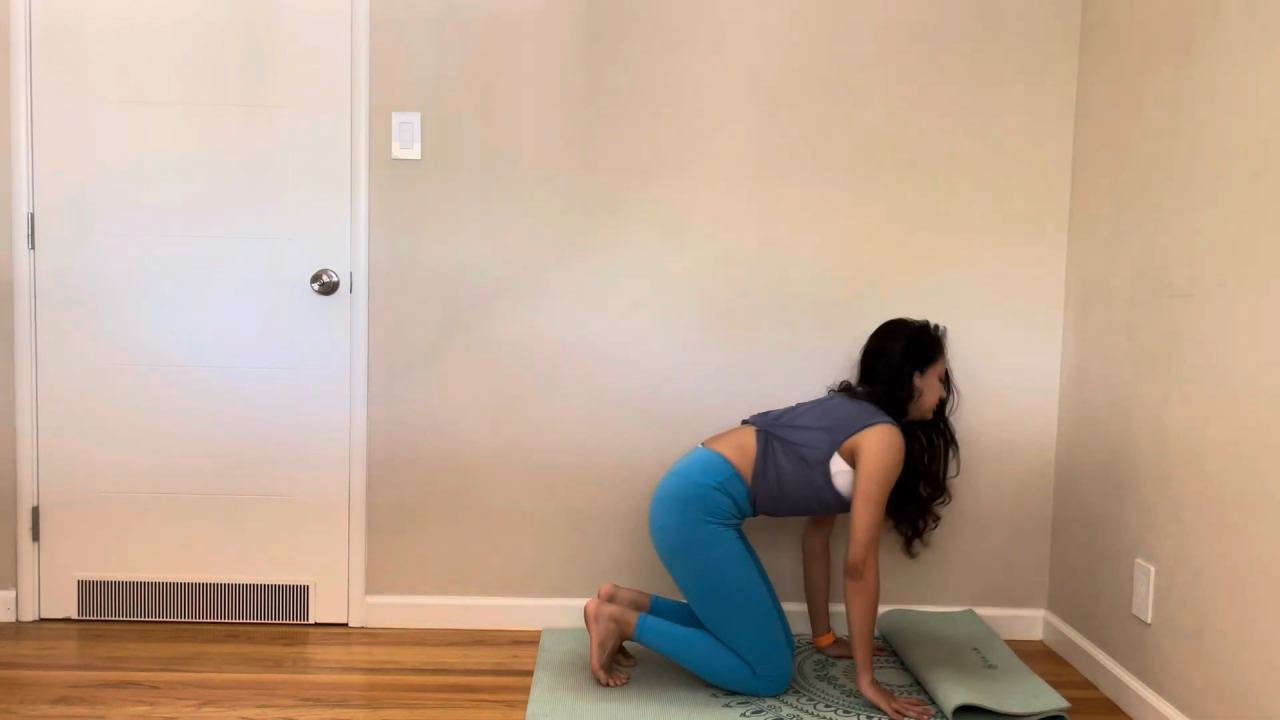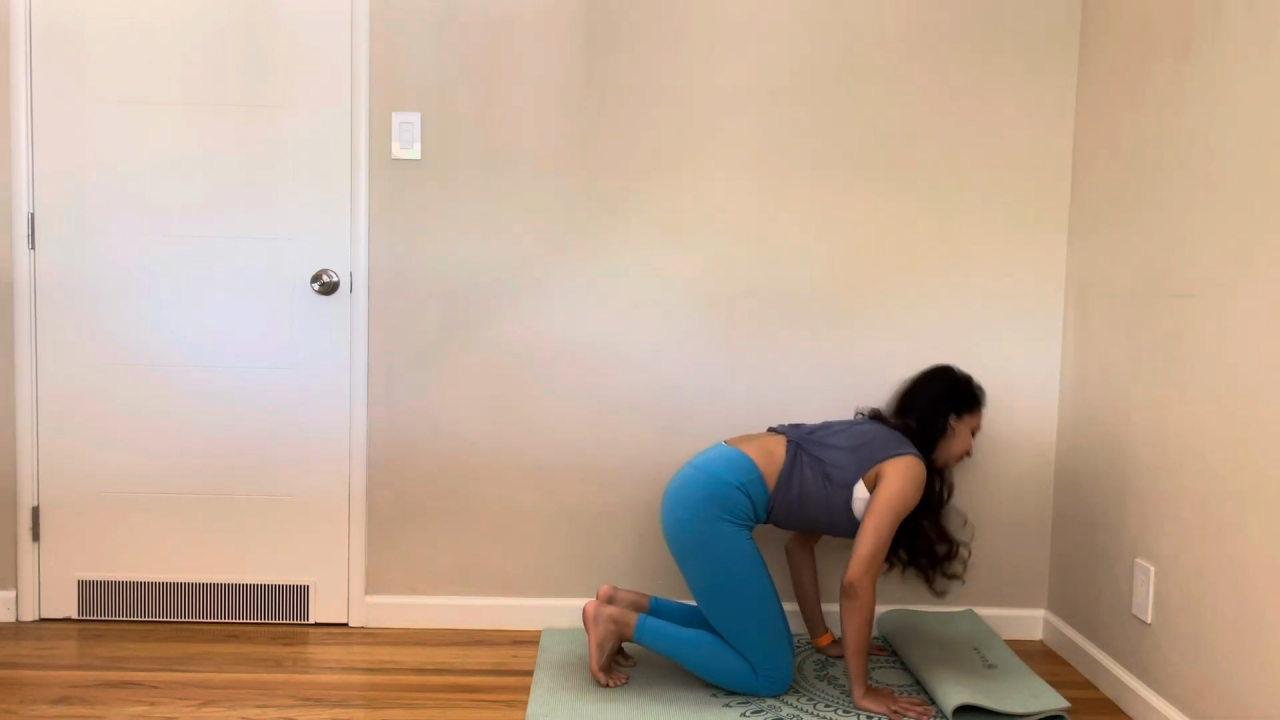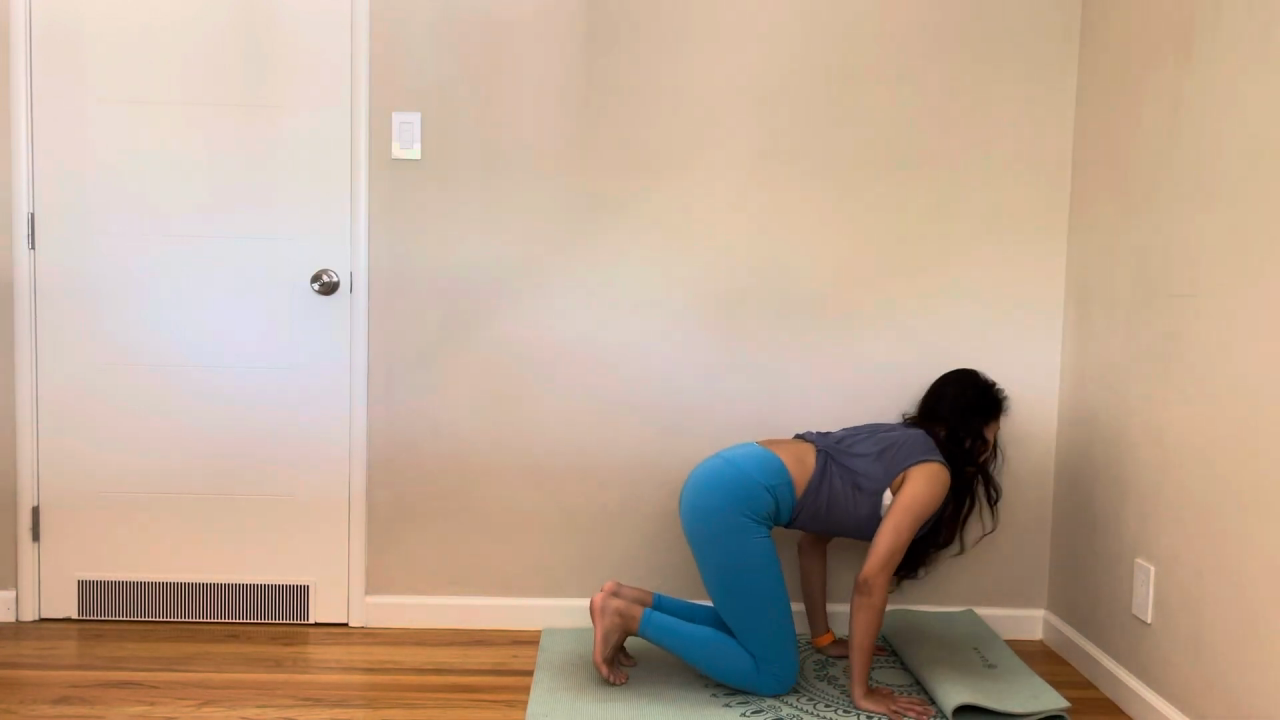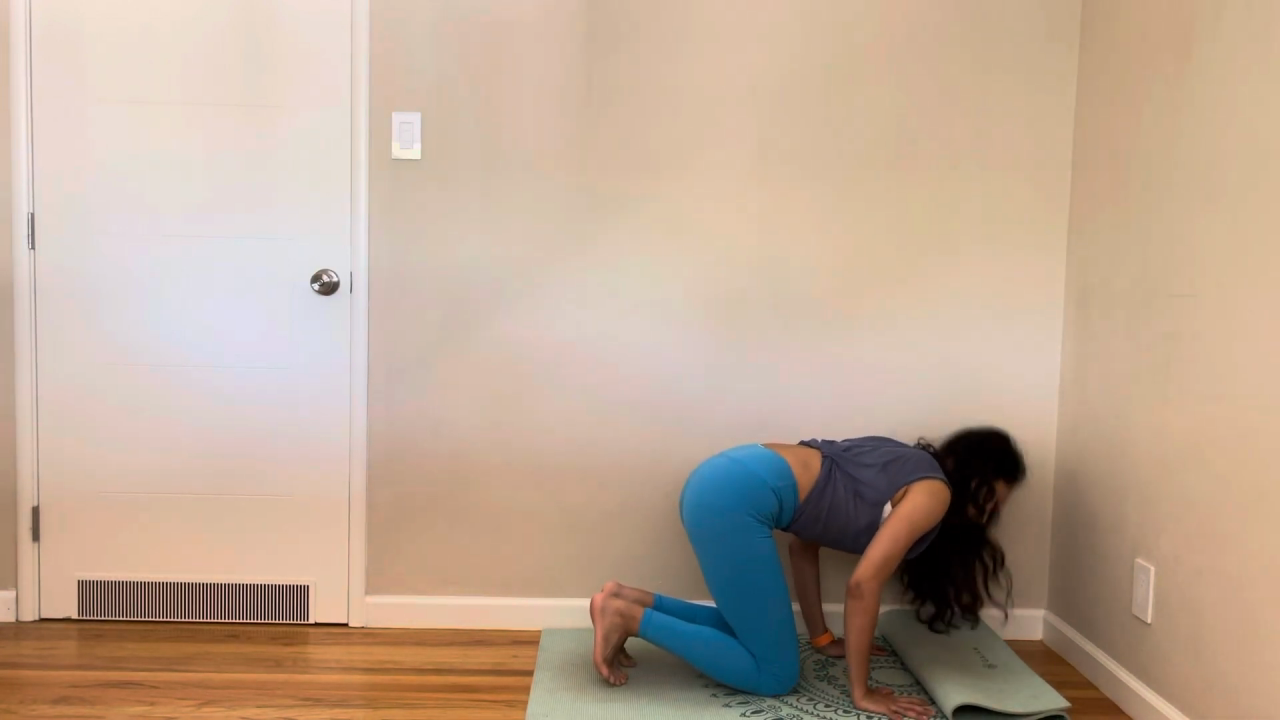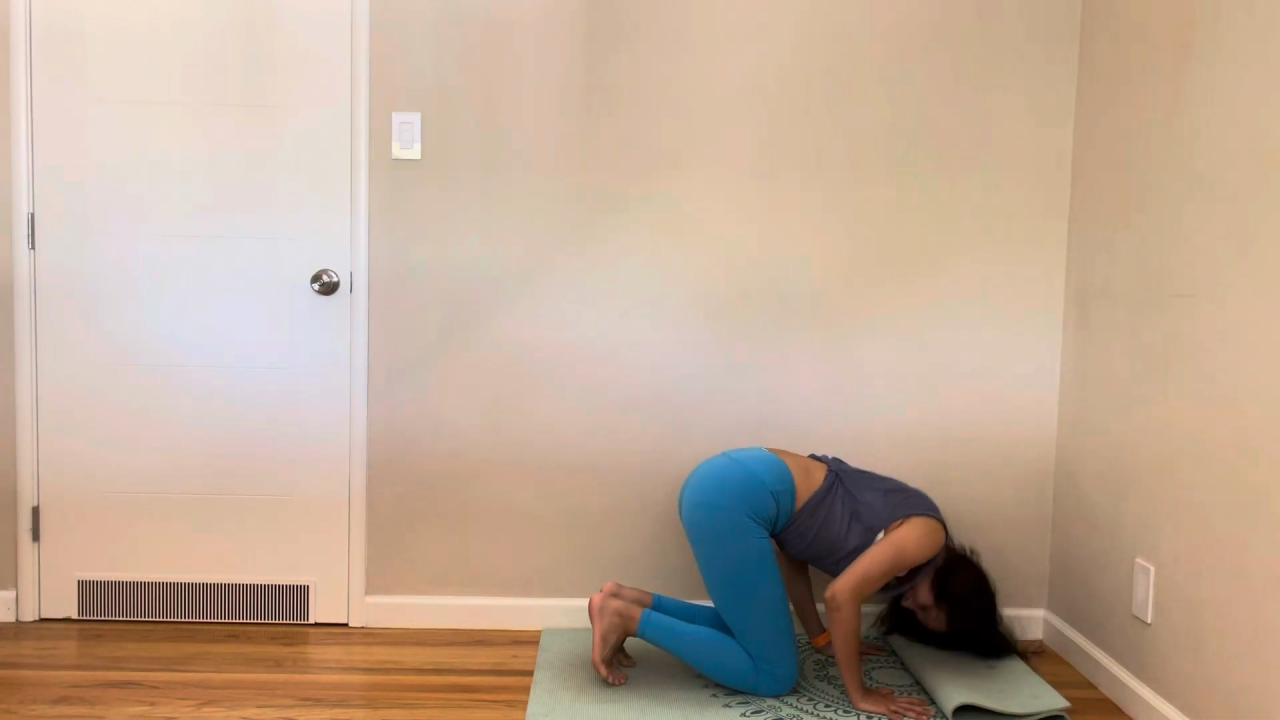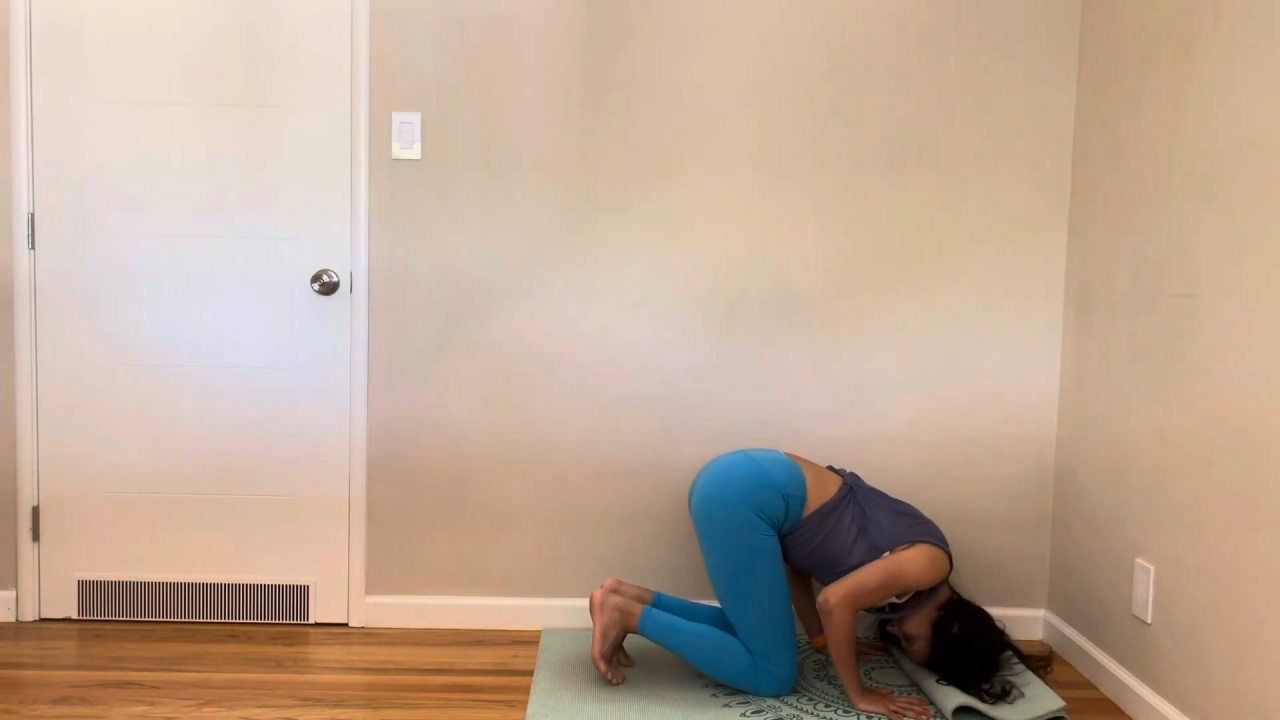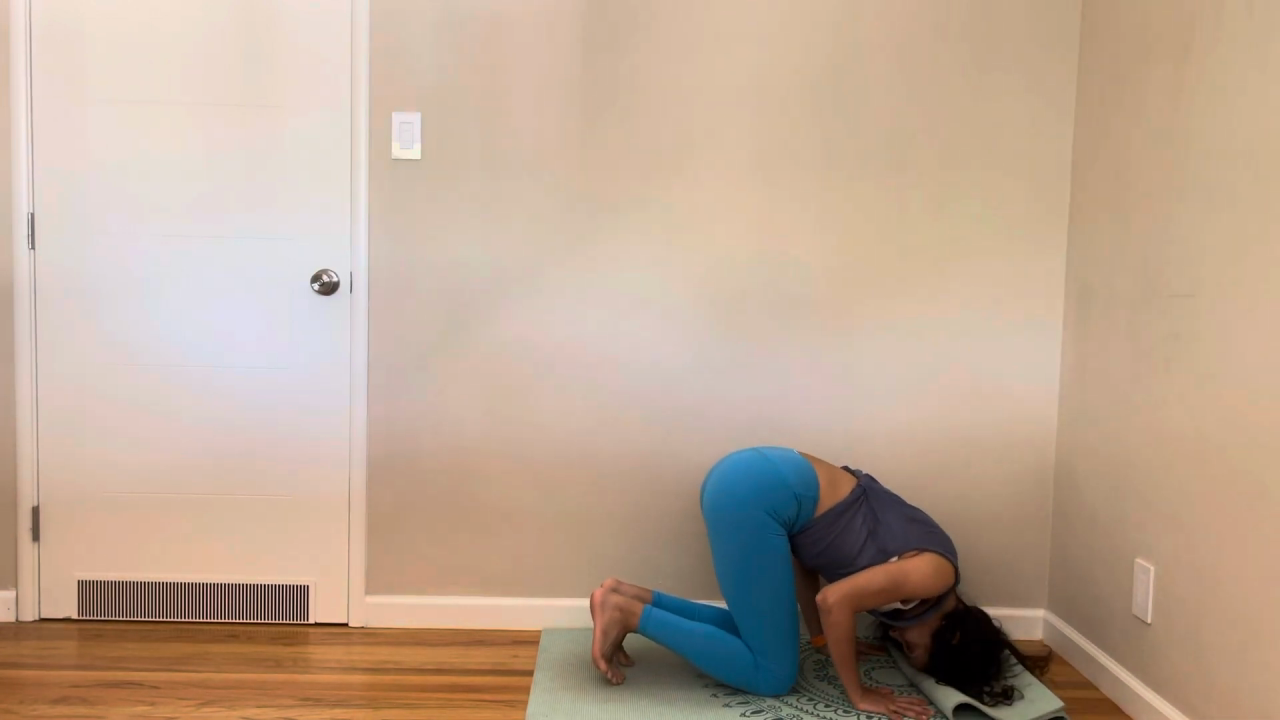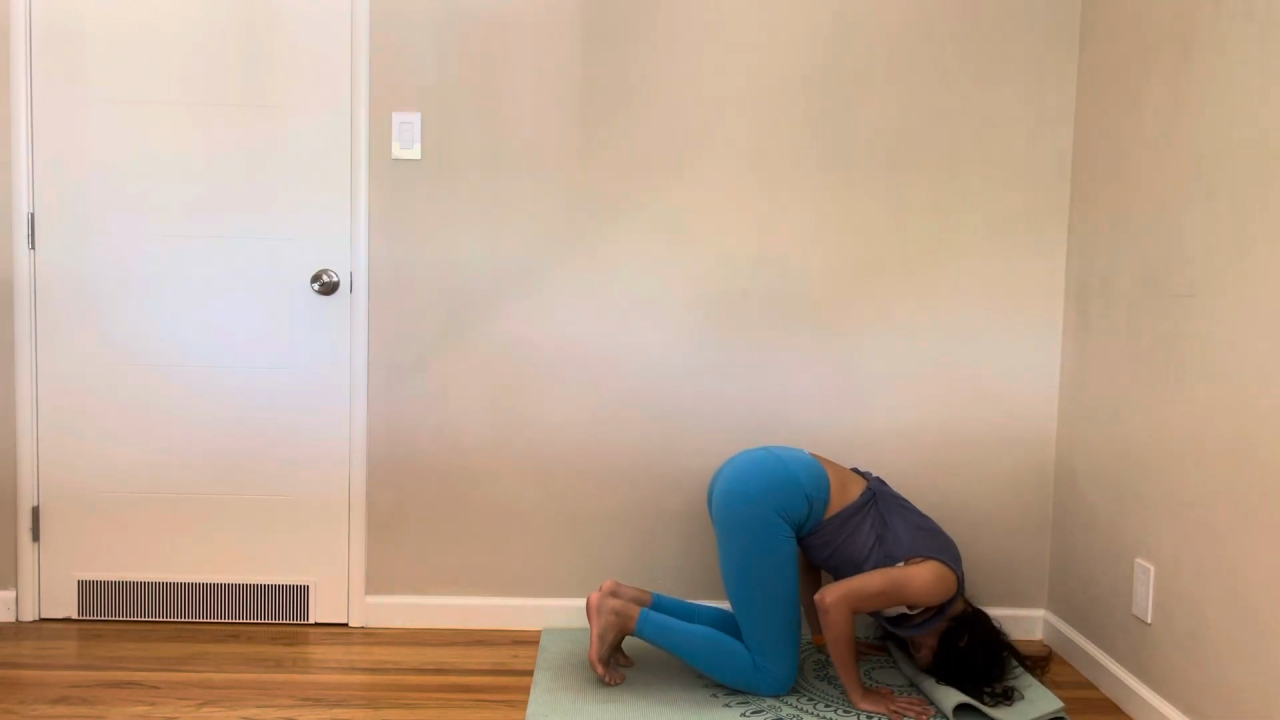
dt=0.3s
person 1, frame 1
left shoulder: (853, 417)
right shoulder: (885, 437)
left elbow: (816, 535)
right elbow: (859, 563)
left wrist: (824, 637)
right wrist: (866, 679)
left hip: (696, 493)
right hip: (698, 505)
left knee: (775, 646)
right knee: (768, 675)
left ankle: (627, 601)
right ankle: (621, 622)
person 1, frame 2
left shoulder: (876, 443)
right shoulder: (908, 467)
left elbow: (799, 545)
right elbow: (857, 581)
left wrist: (823, 638)
left hip: (703, 489)
right hip: (712, 502)
left knee: (753, 642)
right knee: (770, 676)
left ankle: (626, 602)
right ankle: (619, 623)
person 1, frame 3
left shoulder: (899, 445)
right shoulder: (933, 473)
left elbow: (812, 542)
right elbow: (872, 580)
left wrist: (823, 638)
left hip: (719, 481)
right hip: (734, 499)
left knee: (753, 632)
right knee: (773, 675)
left ankle: (630, 599)
right ankle: (626, 617)
person 1, frame 4
left shoulder: (906, 465)
right shoulder: (935, 492)
left elbow: (804, 546)
right elbow: (863, 584)
left wrist: (822, 638)
left hip: (721, 483)
right hip: (736, 500)
left knee: (754, 637)
right knee: (775, 675)
left ankle: (630, 598)
right ankle: (629, 617)
person 1, frame 5
left shoulder: (904, 524)
right shoulder: (927, 537)
left elbow: (789, 554)
right elbow: (841, 597)
left wrist: (821, 638)
left hip: (723, 483)
right hip: (734, 499)
left knee: (753, 634)
right knee: (773, 675)
left ankle: (628, 599)
right ankle: (627, 618)
person 1, frame 6
left shoulder: (907, 549)
right shoulder: (929, 563)
left elbow: (796, 564)
right elbow: (835, 601)
left wrist: (821, 639)
left hip: (735, 481)
right hip: (743, 497)
left knee: (756, 635)
right knee: (771, 675)
left ankle: (629, 596)
right ankle: (628, 614)
person 1, frame 7
left shoulder: (919, 557)
right shoulder: (935, 573)
left elbow: (803, 563)
right elbow: (834, 601)
left wrist: (825, 640)
left hip: (746, 477)
right hip: (755, 494)
left knee: (757, 635)
right knee: (772, 674)
left ankle: (629, 596)
right ankle: (629, 613)
person 1, frame 8
left shoulder: (928, 564)
right shoulder: (938, 582)
left elbow: (805, 555)
right elbow: (833, 601)
left wrist: (829, 640)
left hip: (754, 476)
right hip: (765, 495)
left knee: (757, 638)
right knee: (772, 675)
left ankle: (626, 598)
right ankle: (625, 616)
